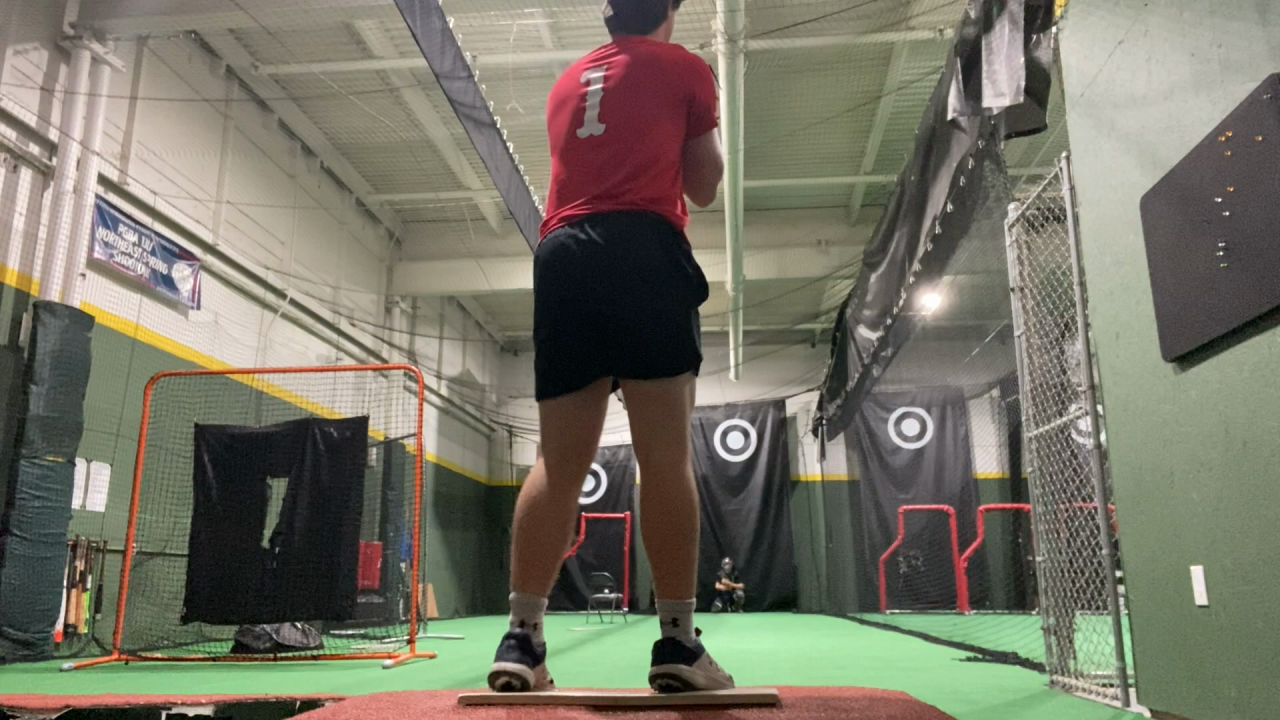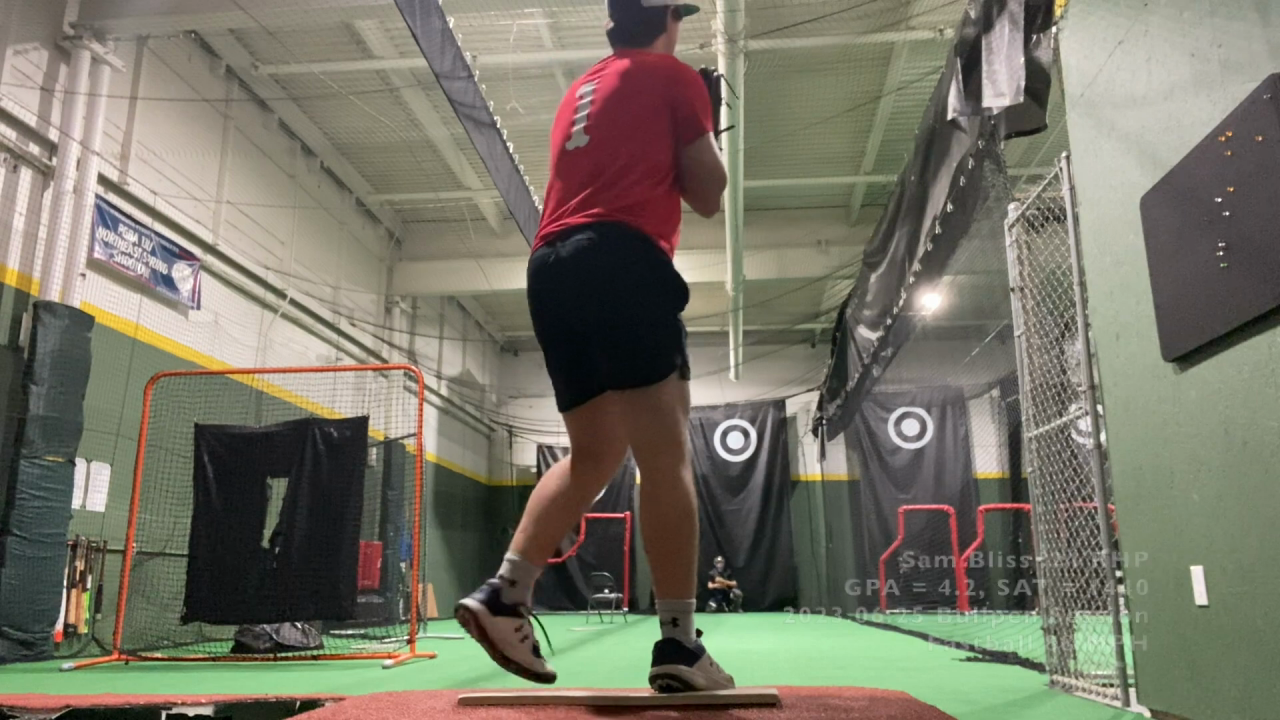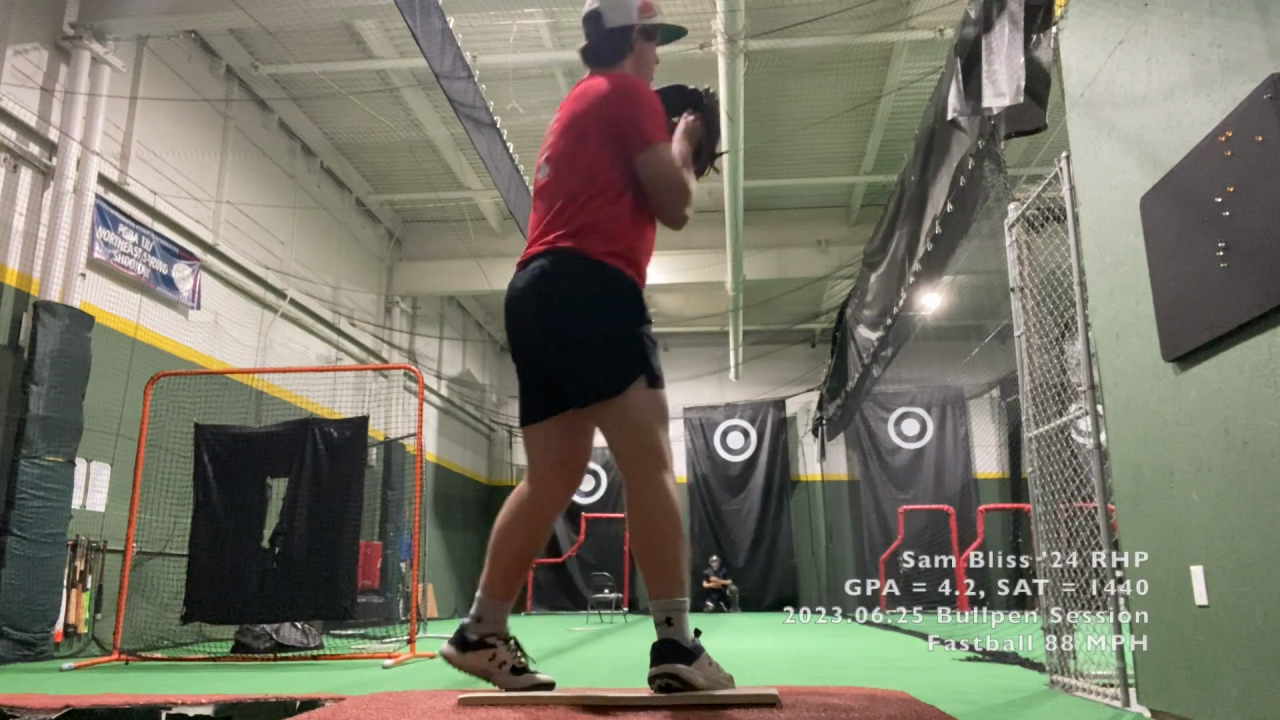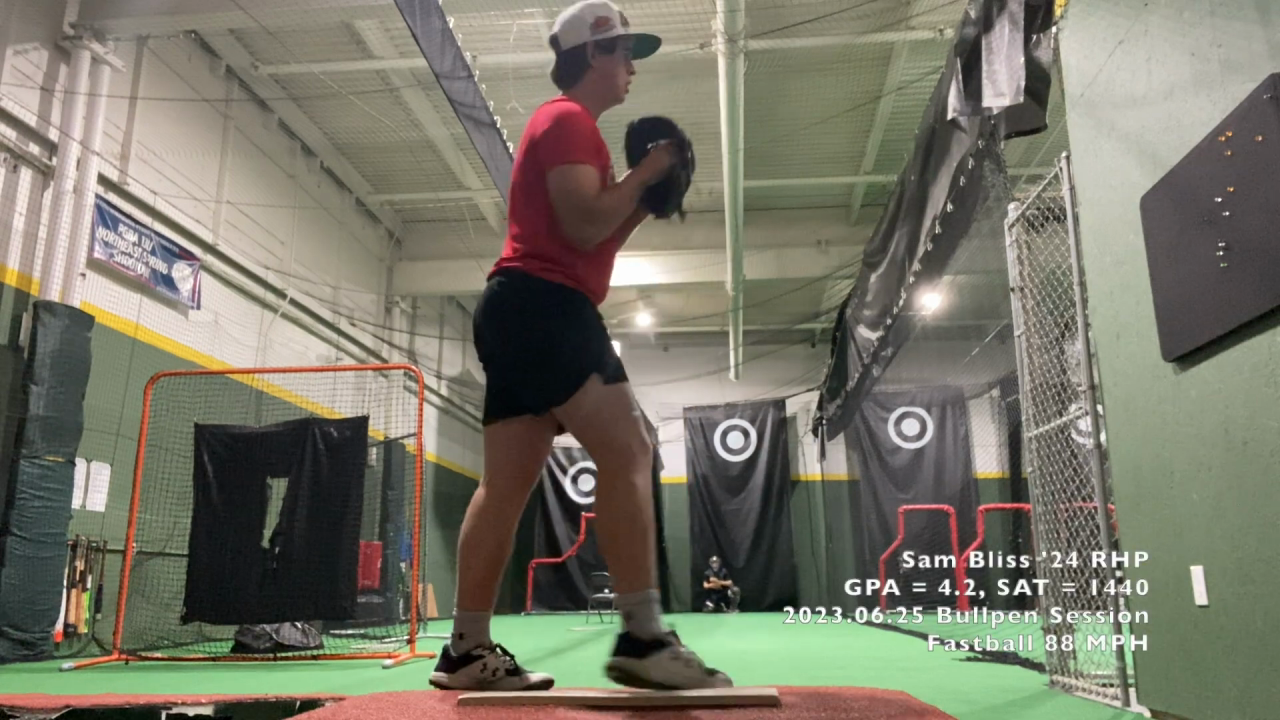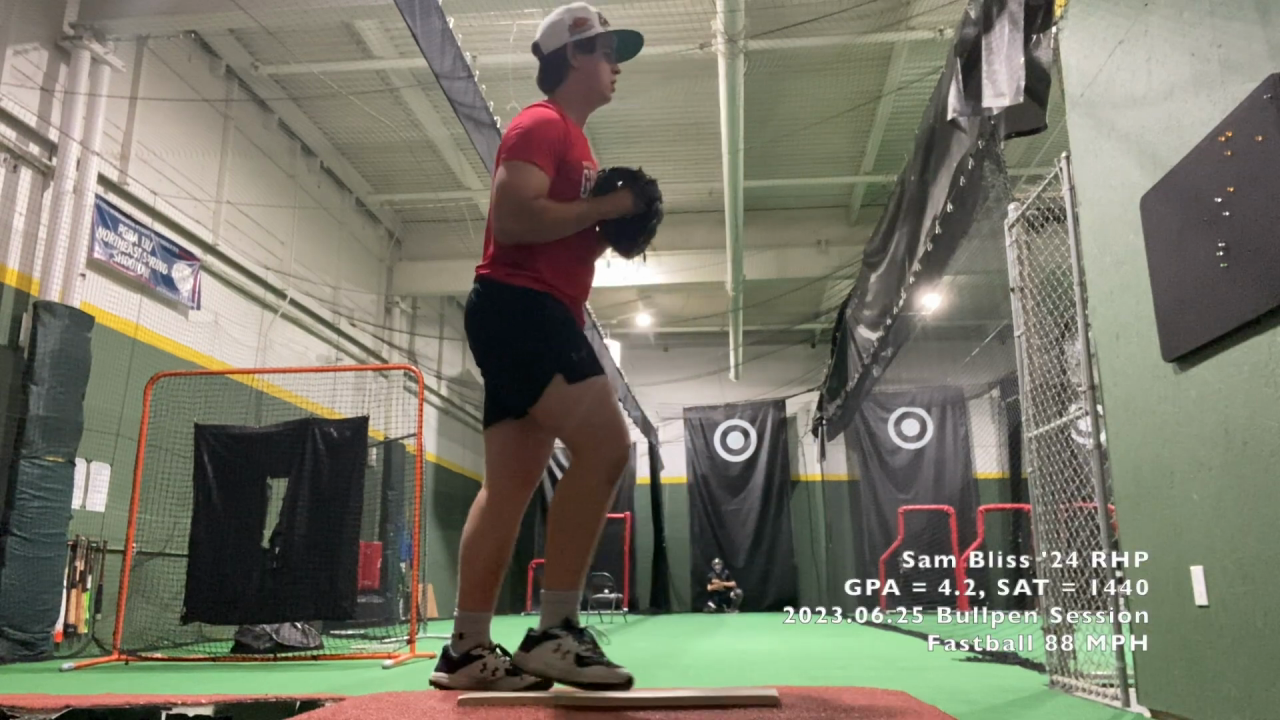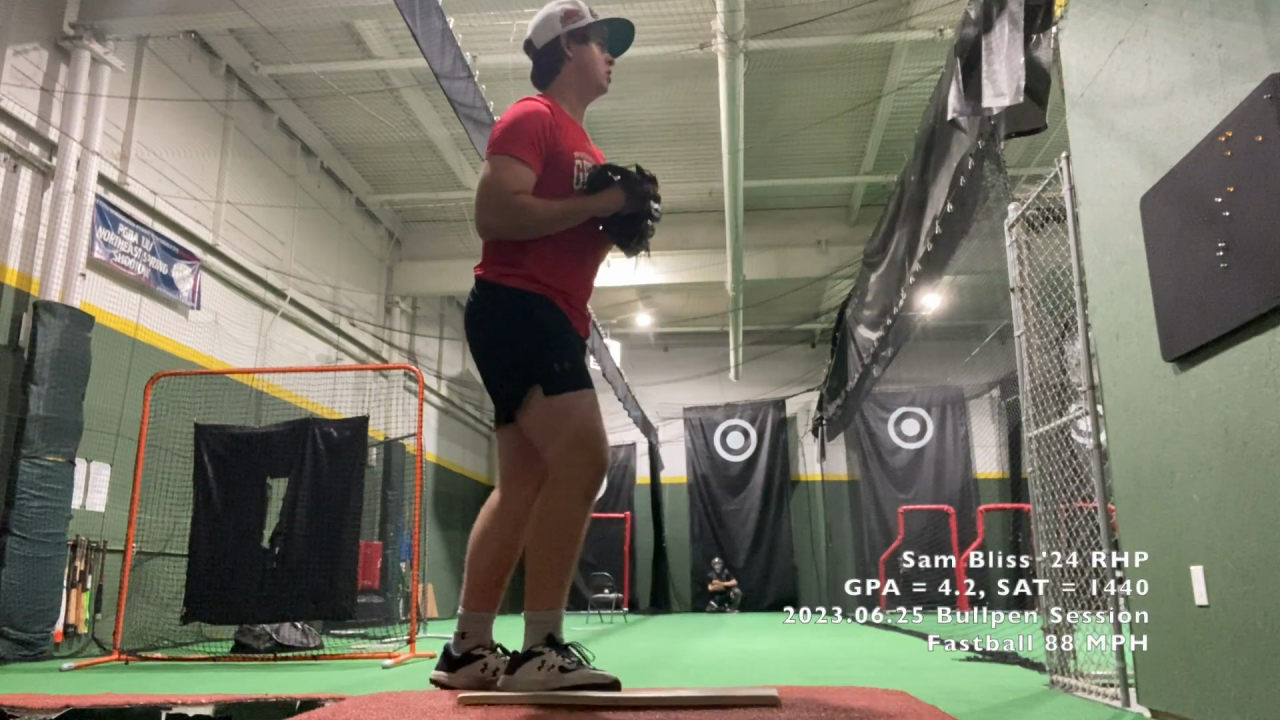
dt=0.2s
person 1, frame 1
left shoulder: (569, 82)
right shoulder: (684, 68)
right elbow: (703, 188)
left hip: (562, 255)
right hip: (641, 253)
left knee: (560, 461)
right knee: (666, 455)
left ankle: (521, 635)
right ankle: (678, 644)
person 1, frame 2
left shoulder: (582, 92)
right shoulder: (675, 78)
right elbow: (707, 195)
right wrist: (701, 130)
left hip: (554, 268)
right hip: (622, 266)
left knee: (592, 457)
right knee: (665, 456)
left ankle: (503, 593)
right ankle: (678, 644)
person 1, frame 3
left shoulder: (577, 108)
right shoulder: (629, 96)
right elbow: (673, 209)
left wrist: (665, 156)
right wrist: (682, 145)
left hip: (540, 294)
right hip: (586, 294)
left knee: (551, 476)
right knee: (649, 463)
left ankle: (480, 635)
right ankle: (676, 646)
person 1, frame 4
left shoulder: (563, 127)
right shoulder: (568, 122)
left elbow: (593, 238)
right elbow: (584, 226)
left wrist: (640, 197)
right wrist: (646, 174)
left hip: (525, 313)
right hip: (541, 306)
left knee: (505, 483)
right knee: (625, 453)
left ankle: (468, 649)
right ankle: (643, 634)
person 1, frame 5
left shoulder: (573, 142)
right shoulder: (542, 125)
right elbow: (509, 222)
left wrist: (612, 227)
right wrist: (605, 207)
left hip: (537, 320)
right hip: (518, 309)
left knee: (508, 485)
right knee: (604, 445)
left ankle: (467, 650)
right ankle: (555, 630)
person 1, frame 6
left shoulder: (584, 146)
right shoulder: (530, 119)
right elbow: (494, 215)
left wrist: (614, 221)
right wrist: (597, 205)
left hip: (554, 321)
right hip: (516, 311)
left knee: (522, 488)
right knee: (582, 461)
left ankle: (467, 649)
right ankle: (540, 648)
